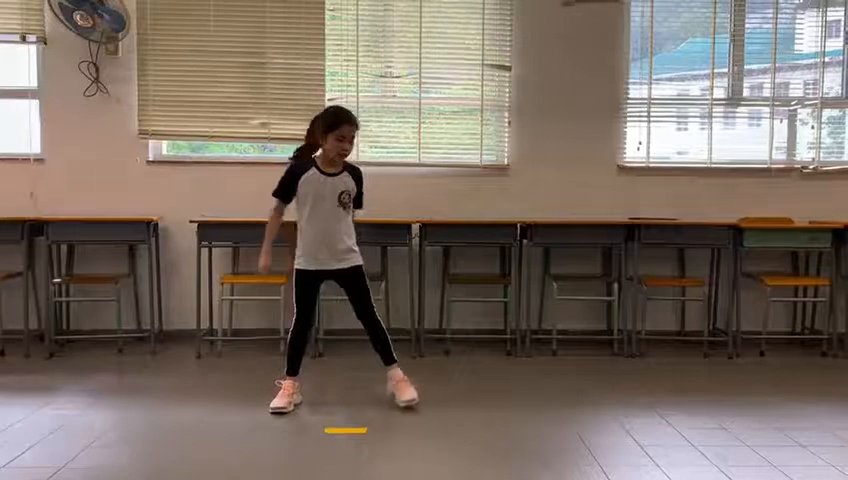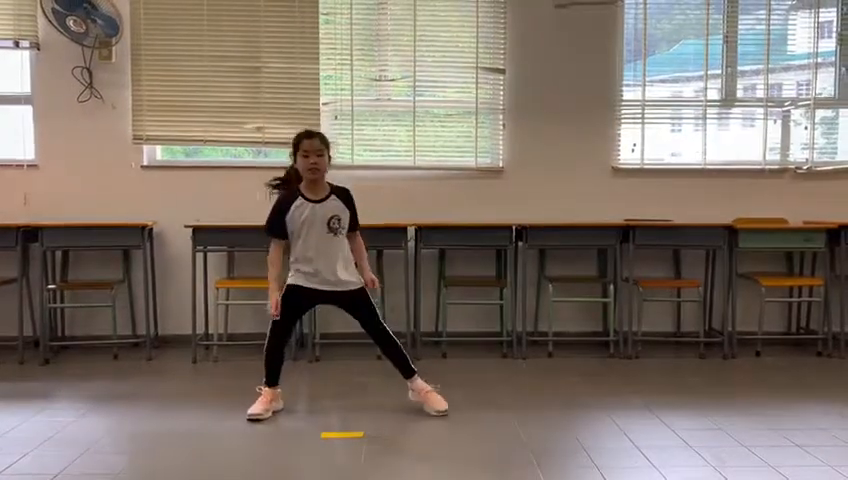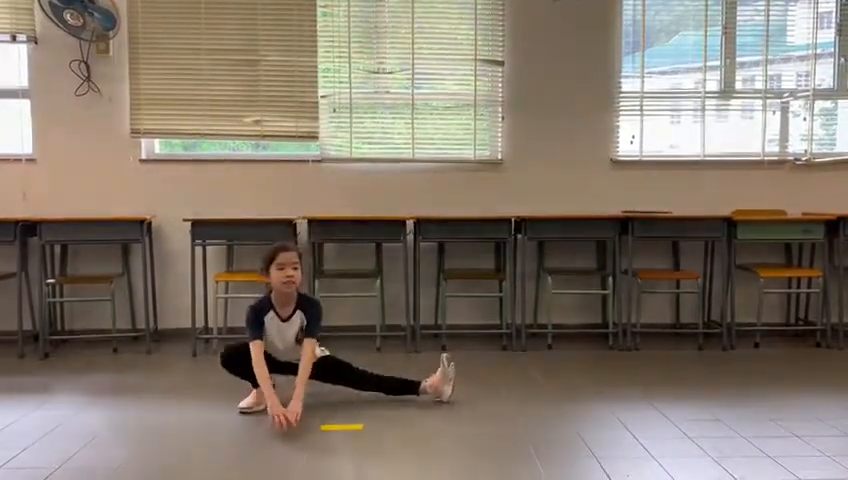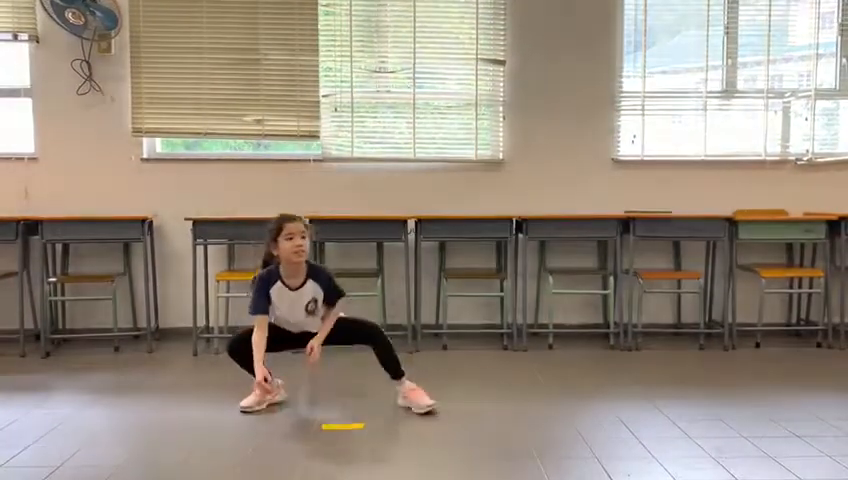
dt=1s
person 1, frame 1
left shoulder: (354, 175)
right shoulder: (299, 171)
right elbow: (278, 210)
right wrist: (266, 252)
left hip: (348, 260)
right hip: (308, 262)
left knee: (368, 316)
right knee: (302, 321)
left ankle: (396, 376)
right ankle: (290, 385)
person 1, frame 2
left shoulder: (343, 197)
right shoulder: (286, 202)
right elbow: (277, 248)
left wrist: (365, 271)
right wrist: (274, 292)
left hip: (345, 282)
right hip: (302, 282)
left knee: (379, 332)
right knee: (278, 333)
left ankle: (417, 385)
right ankle: (270, 393)
person 1, frame 3
left shoulder: (310, 306)
right shoulder: (257, 311)
left elbow: (307, 353)
right elbow: (257, 356)
left wrist: (297, 400)
right wrist: (272, 401)
left hip: (310, 361)
right hip: (274, 361)
left knee: (361, 378)
right knee: (230, 357)
left ankle: (427, 386)
right ankle: (260, 391)
person 1, frame 4
left shoulder: (321, 276)
right shoulder: (265, 280)
left elbow: (332, 309)
right elbow: (260, 326)
left wrist: (319, 339)
right wrist: (258, 368)
left hip: (323, 328)
right hip: (287, 332)
left knee: (373, 332)
right knee: (236, 346)
left ankle: (405, 388)
right ankle: (270, 388)
